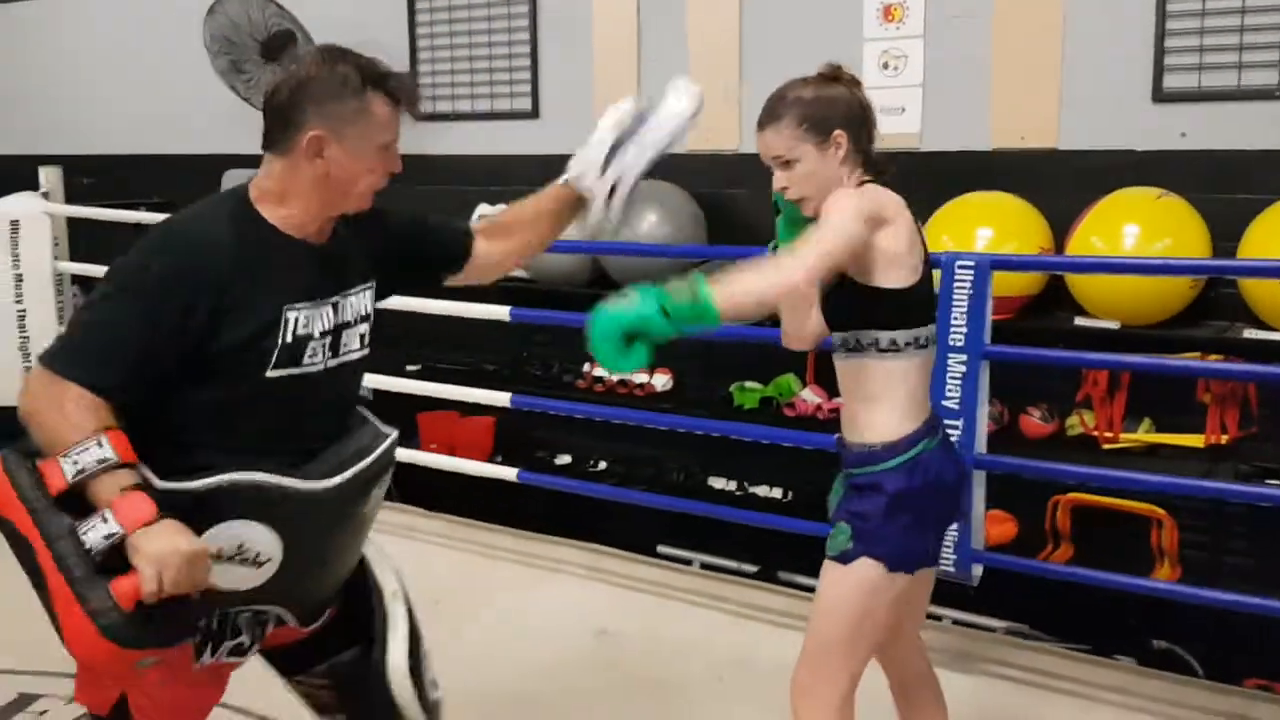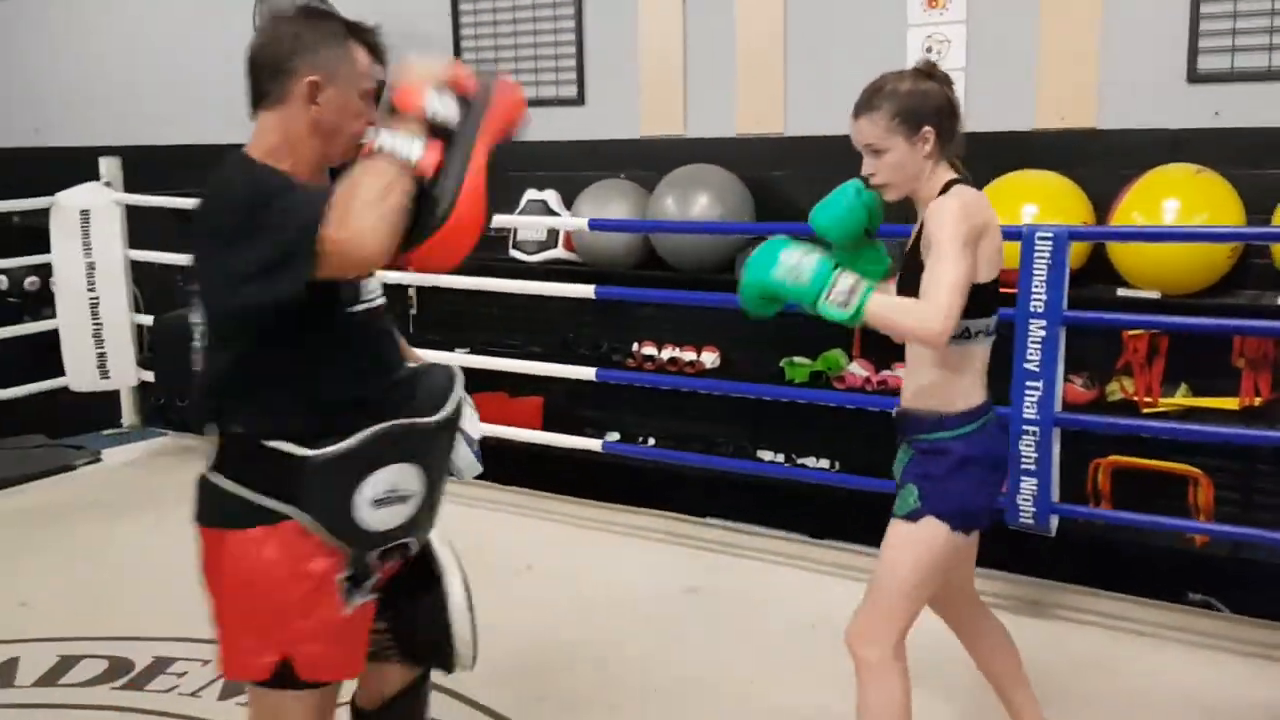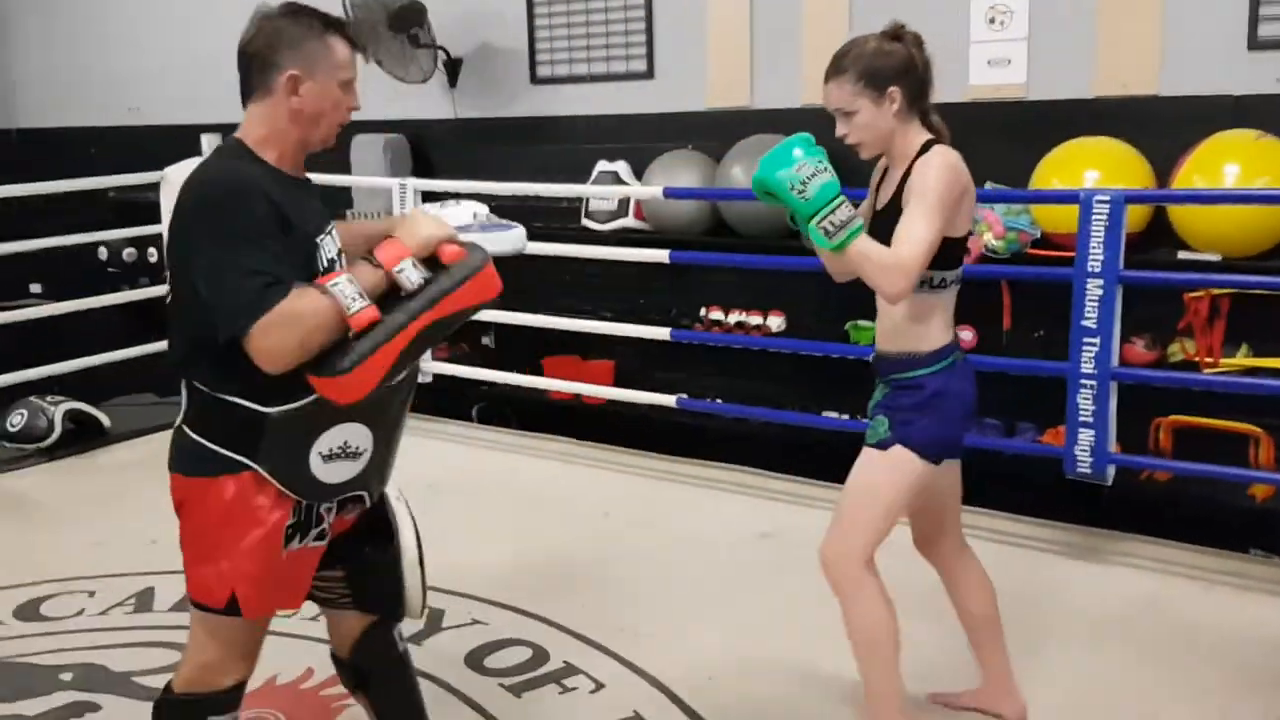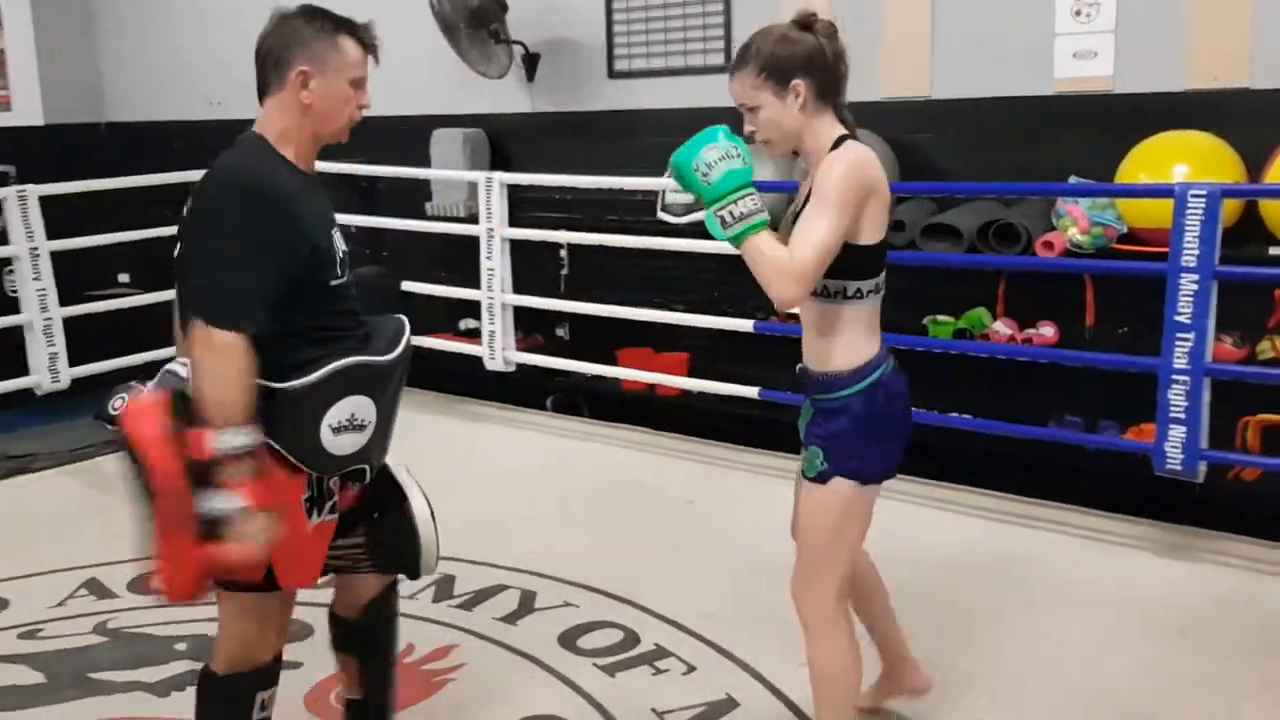
dt=1s
person 1, frame 1
left shoulder: (362, 234)
right shoulder: (191, 254)
left elbow: (483, 251)
right elbow: (52, 394)
left wrist: (586, 182)
right wrist: (140, 523)
left hip: (311, 548)
right hip: (181, 563)
person 1, frame 2
left shoulder: (302, 200)
right shoulder: (244, 199)
right elbow: (361, 243)
left wrist: (429, 384)
right wrist: (412, 123)
left hip: (356, 510)
right hip: (282, 522)
left knee: (403, 659)
person 1, frame 3
left shoulder: (284, 181)
right shoulder: (225, 195)
right elbow: (276, 341)
left wrist: (396, 230)
right wrist: (392, 261)
left hip: (321, 459)
right hip: (245, 469)
left knee: (365, 612)
right knee: (221, 658)
person 1, frame 4
left shoulder: (289, 182)
right shoulder: (248, 190)
right elbow: (219, 338)
right wrist: (234, 487)
left hip: (310, 441)
right hip: (270, 446)
left knee: (375, 566)
right knee: (255, 634)
person 2, frame 1
left shoulder: (864, 207)
right shoulder: (864, 218)
left elbow: (788, 279)
right elbow: (800, 334)
left wrist: (660, 306)
right wrist: (774, 241)
left hip: (895, 479)
right hip: (907, 469)
right knee: (899, 655)
person 2, frame 2
left shoulder: (958, 207)
right shoulder: (933, 214)
left elbow: (935, 326)
right elbow: (896, 320)
left wrist: (823, 282)
right wrist: (851, 245)
left hip: (955, 448)
right hip: (940, 442)
left knee: (873, 638)
right knee: (956, 603)
person 2, frame 3
left shoulder: (939, 167)
right shoulder: (890, 167)
left elbow: (896, 279)
right elbow: (845, 268)
left wrist: (824, 204)
right wrist: (806, 204)
left hip: (925, 386)
right hip: (912, 382)
left knee: (844, 558)
right knee: (941, 543)
person 2, frame 4
left shoulder: (848, 165)
right shoulder: (826, 165)
left elbow: (788, 286)
right elbow: (789, 266)
left wrist: (731, 197)
right wrist: (731, 201)
left hip: (852, 403)
right hip: (845, 395)
left knee: (816, 593)
right knee: (820, 541)
